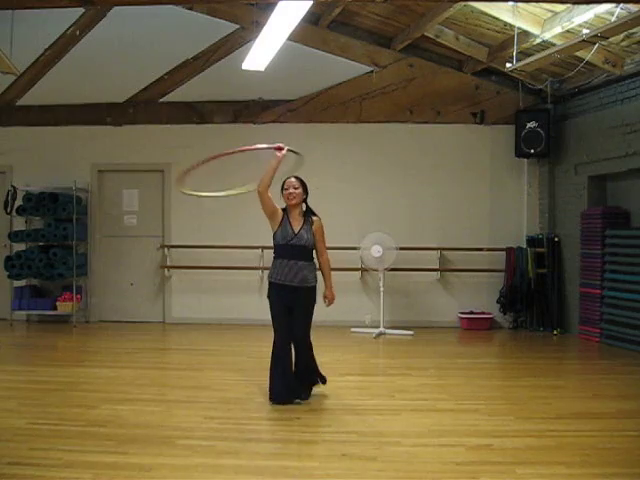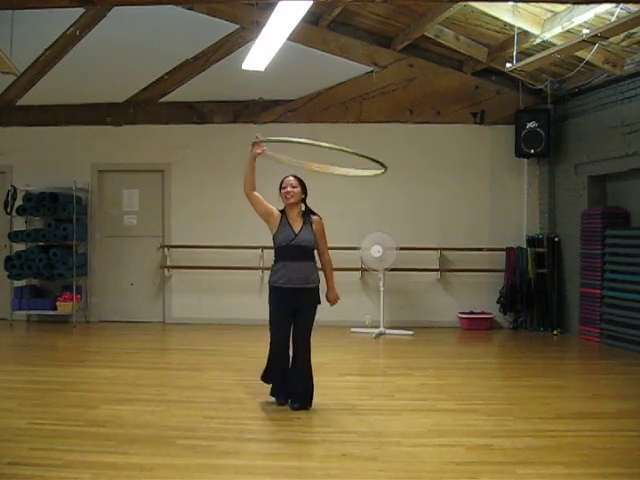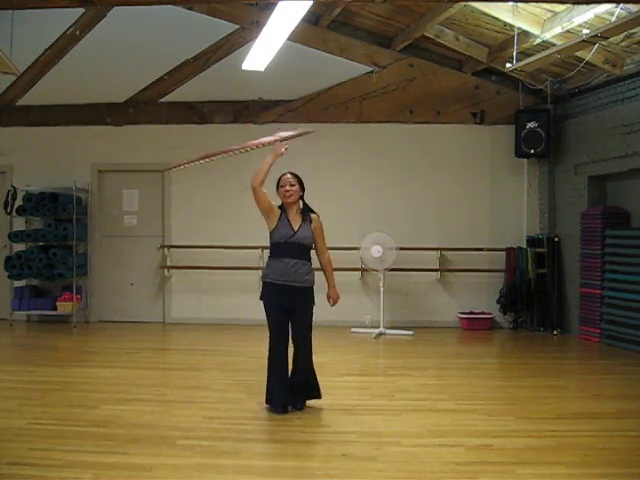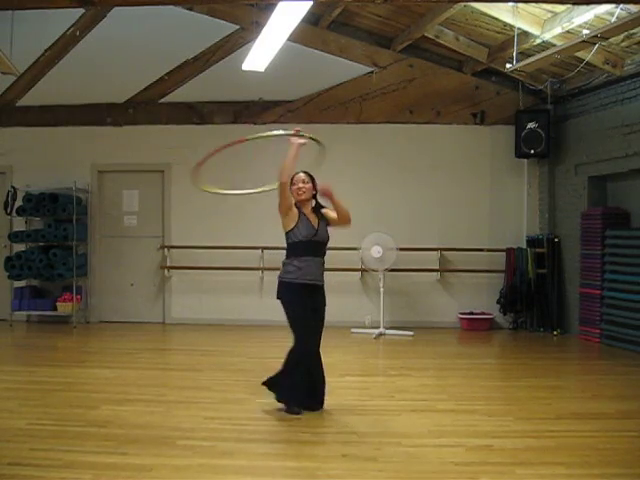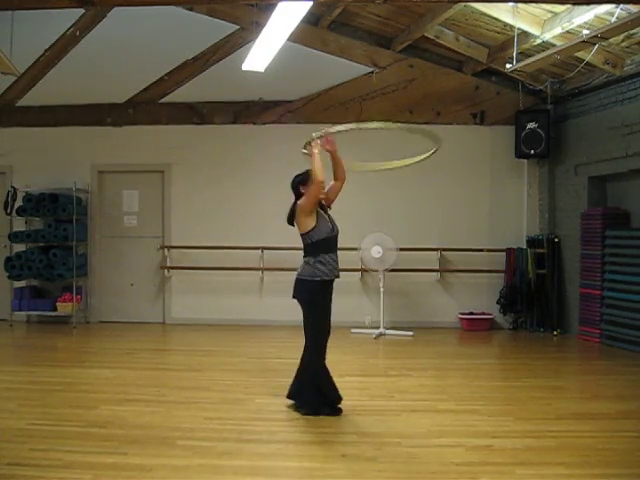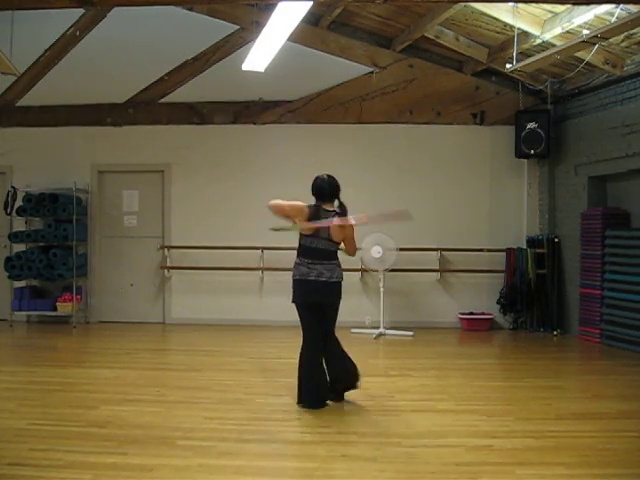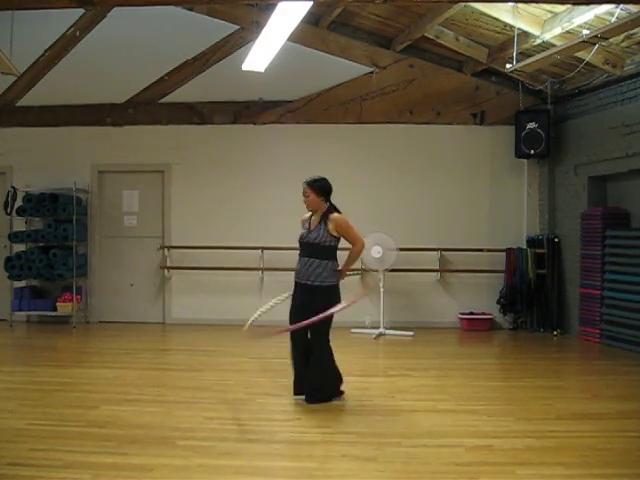
dt=0.5s
person 1, frame 1
left shoulder: (314, 222)
right shoulder: (276, 216)
left elbow: (322, 255)
right elbow: (262, 190)
left wrist: (328, 287)
right wrist: (278, 159)
left hip: (305, 288)
right hip: (278, 287)
left knee: (301, 338)
right knee: (282, 339)
left ankle: (306, 381)
right ankle: (283, 391)
person 1, frame 2
left shoulder: (314, 221)
right shoulder: (274, 218)
left elbow: (324, 255)
right elbow: (249, 191)
left wrist: (331, 287)
right wrist: (253, 157)
left hip: (308, 290)
right hip: (280, 289)
left knee: (302, 343)
right knee: (279, 340)
left ankle: (300, 395)
right ankle: (280, 386)
person 1, frame 3
left shoulder: (313, 220)
right shoulder: (273, 215)
left elbow: (323, 254)
right elbow: (255, 185)
left wrist: (332, 285)
right wrist: (275, 154)
left hip: (302, 290)
right hip: (274, 287)
left knee: (303, 343)
right knee: (278, 342)
left ankle: (299, 393)
right ankle: (278, 399)
person 1, frame 4
left shoulder: (324, 215)
right shoulder: (289, 213)
left elbow: (346, 220)
right elbow: (282, 181)
left wrist: (332, 199)
right wrist: (294, 148)
left hip: (316, 287)
right hip: (292, 286)
left knee: (312, 344)
right knee: (304, 341)
left ankle: (306, 397)
right ankle: (287, 392)
person 1, frame 5
left shoulder: (322, 207)
right shoulder: (304, 208)
left elbow: (340, 178)
right elbow: (318, 180)
left wrist: (332, 152)
right wrist: (315, 153)
left hip: (322, 284)
right hip: (312, 285)
left knee: (316, 342)
right knee: (317, 343)
left ankle: (304, 396)
right ankle: (315, 401)
person 1, frame 6
left shoulder: (304, 212)
right shoulder: (343, 222)
left elbow: (273, 205)
right elbow: (352, 250)
left wrist: (296, 216)
left hip: (304, 284)
right hip: (331, 285)
left knee: (311, 339)
right knee: (326, 336)
left ankle: (312, 395)
right ankle: (337, 387)
person 1, frame 7
left shoulder: (335, 219)
right shoulder: (306, 220)
left elbow: (359, 243)
left wrist: (344, 269)
left hip: (324, 288)
right hip: (302, 286)
left knee: (319, 337)
right knee: (297, 336)
left ankle: (323, 389)
right ankle: (308, 385)
